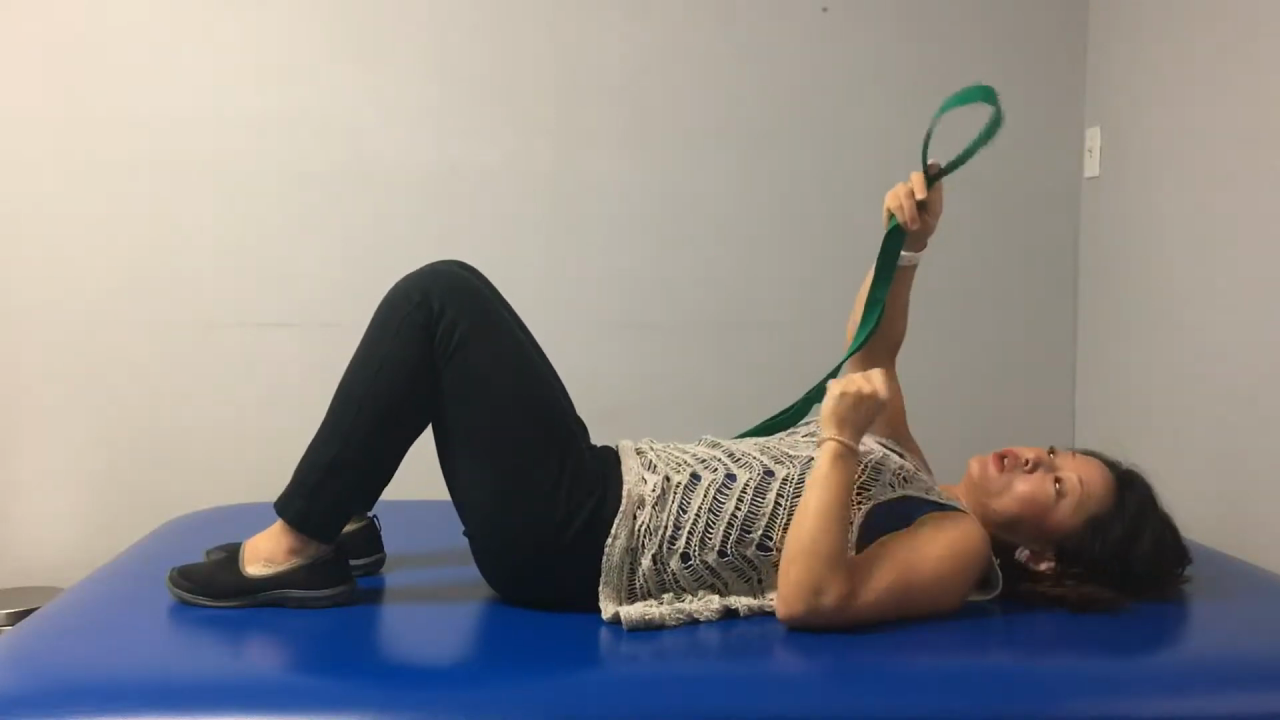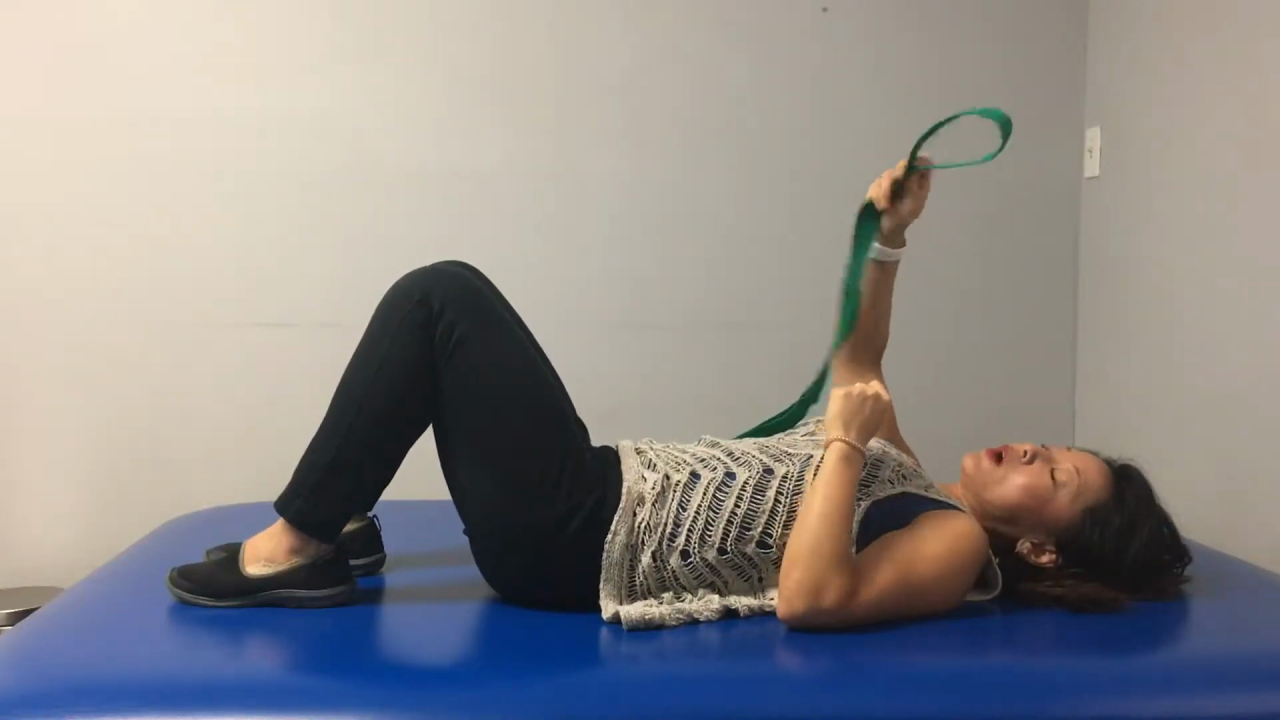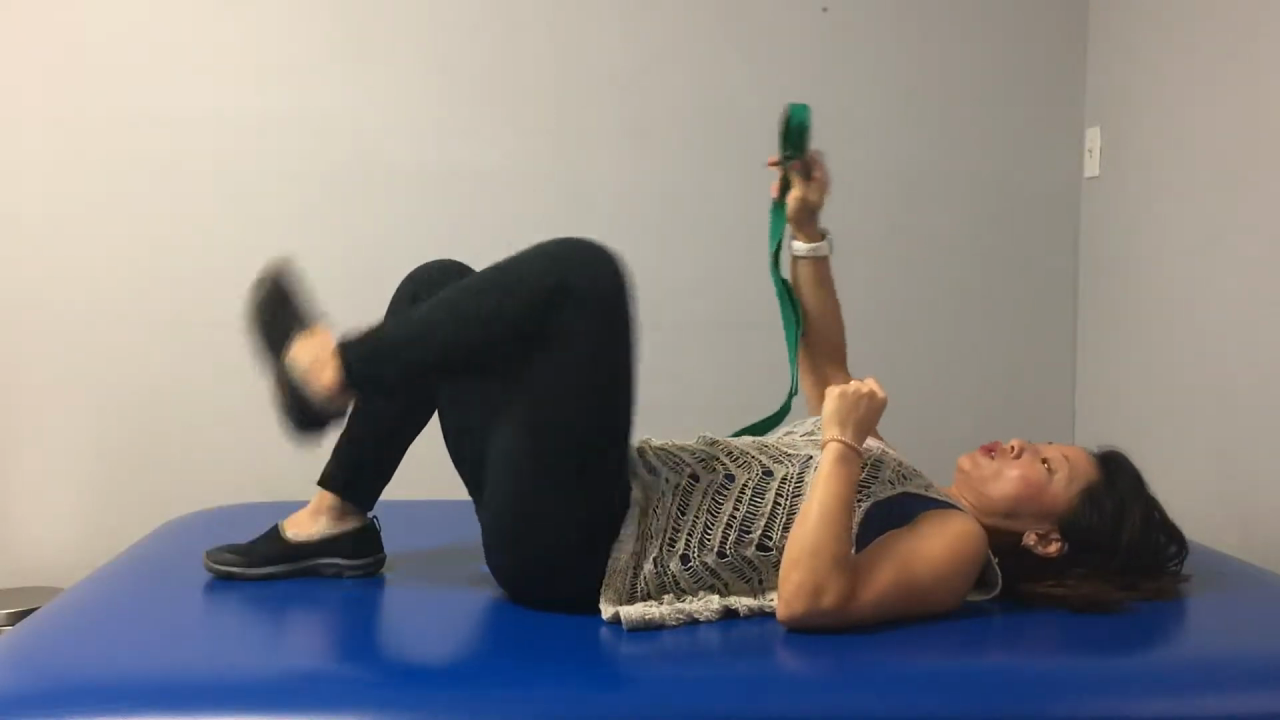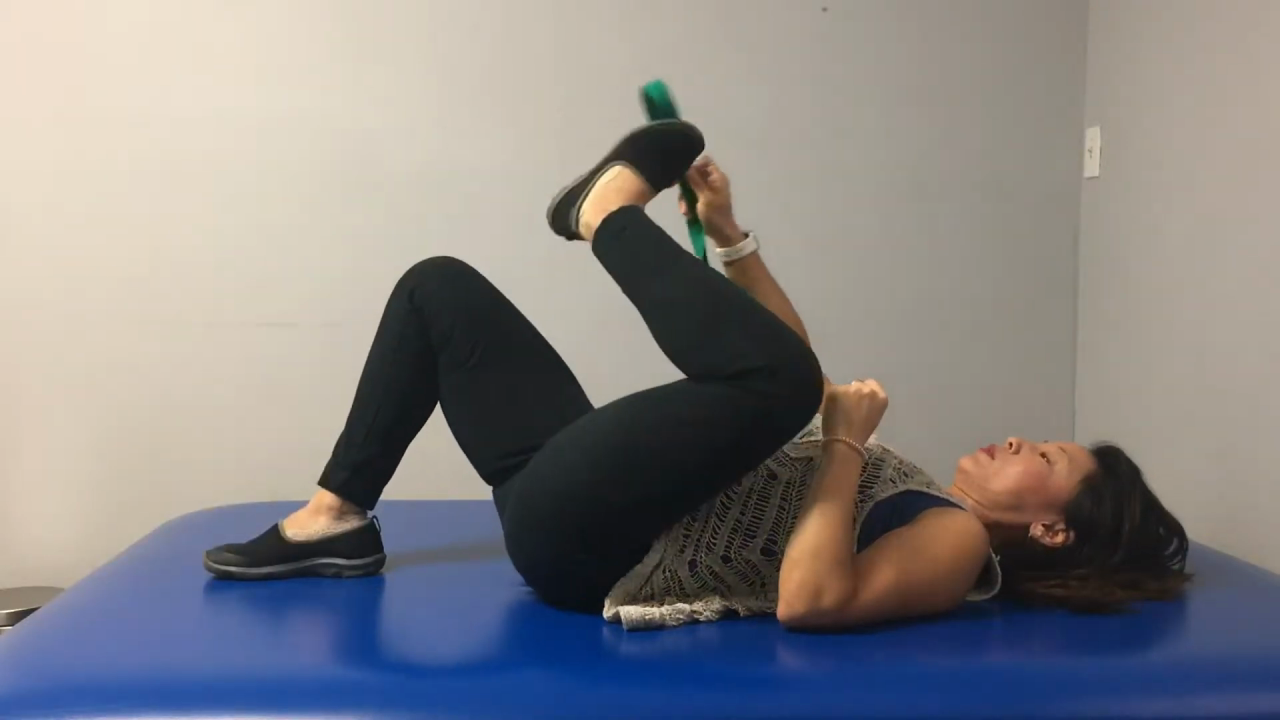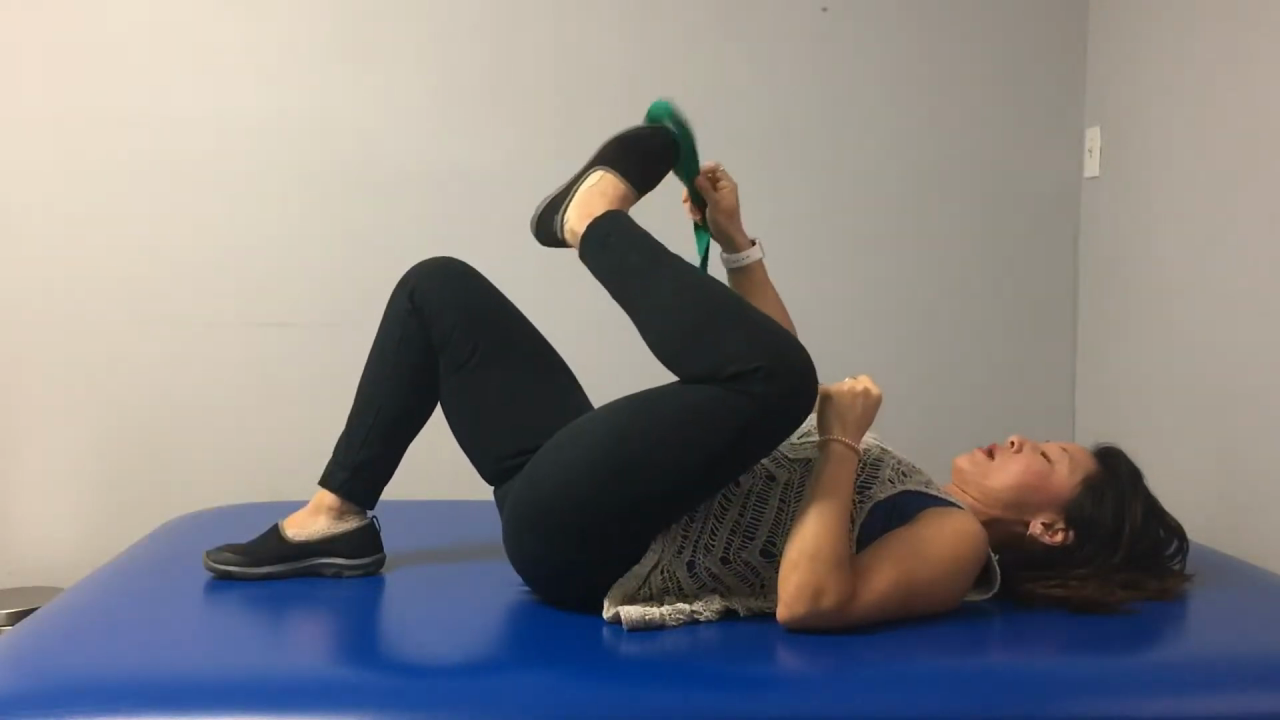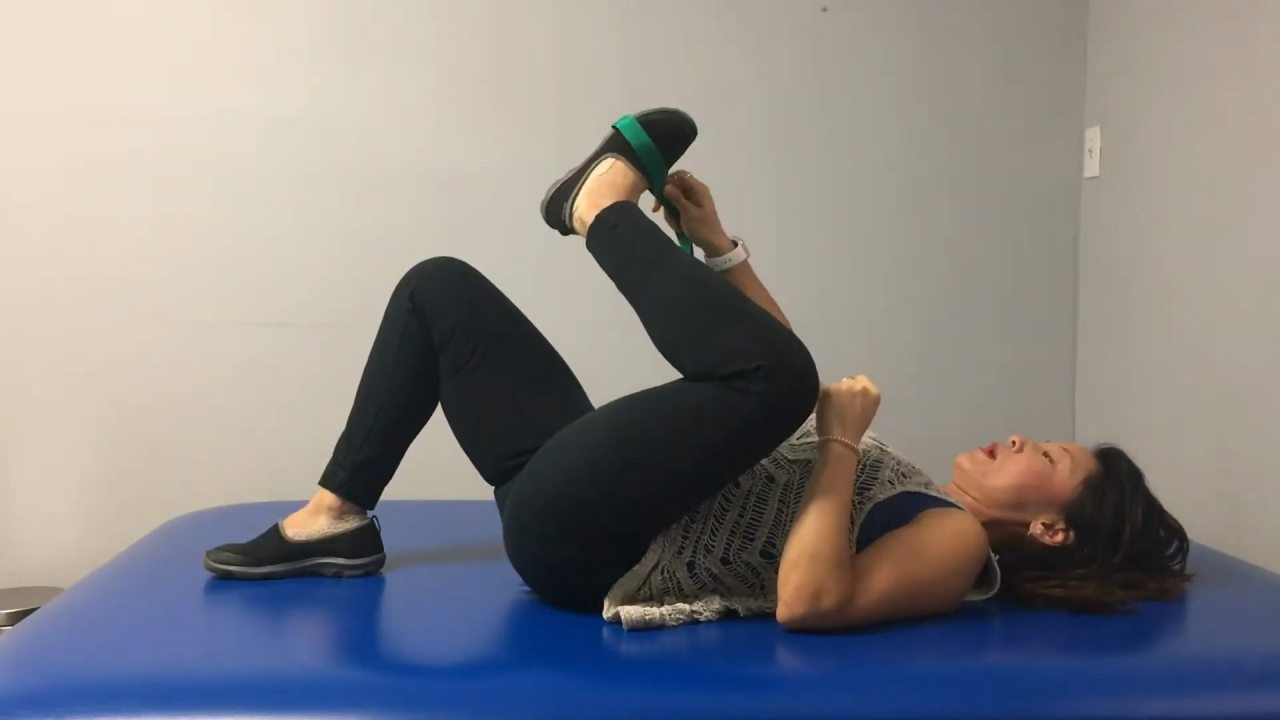
dt=0.5s
person 1, frame 1
left shoulder: (958, 548)
right shoulder: (917, 487)
left elbow: (806, 600)
right elbow: (869, 360)
left wrist: (837, 439)
right wrist: (907, 246)
left hip: (576, 546)
right hip: (602, 498)
left knee: (443, 296)
right knee: (447, 297)
left ankle: (299, 546)
right ankle: (331, 530)
person 1, frame 2
left shoulder: (955, 546)
right shoulder: (908, 483)
left elbow: (809, 596)
right elbow: (856, 358)
left wrist: (844, 444)
right wrist: (887, 238)
left hip: (572, 546)
right hip: (603, 491)
left knee: (443, 296)
right knee: (443, 298)
left ankle: (297, 547)
right ankle: (335, 526)
person 1, frame 3
left shoulder: (954, 548)
right shoulder: (908, 485)
left elbow: (808, 599)
right elbow: (825, 367)
left wrist: (838, 442)
right wrist: (805, 231)
left hip: (571, 554)
right hip: (597, 510)
left knee: (580, 273)
right knee: (437, 283)
left ankle: (333, 372)
right ankle: (336, 519)
person 1, frame 4
left shoulder: (957, 543)
right shoulder: (910, 489)
left elbow: (807, 602)
right elbow: (800, 366)
left wrist: (847, 445)
right wrist: (728, 234)
left hip: (577, 542)
right hip: (565, 495)
left knee: (780, 379)
right knee: (438, 287)
left ankle: (610, 216)
right ankle: (337, 517)
person 1, frame 5
left shoulder: (957, 543)
right shoulder: (917, 491)
left elbow: (808, 602)
right elbow: (787, 371)
left wrist: (839, 441)
right wrist: (735, 242)
left hip: (577, 541)
right hip: (566, 497)
left knee: (774, 377)
right knee: (439, 286)
left ankle: (592, 222)
right ankle: (337, 518)
person 1, frame 6
left shoulder: (957, 544)
right shoulder: (916, 492)
left elbow: (807, 602)
right elbow: (797, 387)
left wrist: (838, 443)
right wrist: (714, 246)
left hip: (573, 541)
right hip: (565, 497)
left knee: (774, 376)
right knee: (440, 287)
left ankle: (602, 211)
right ankle: (335, 519)
